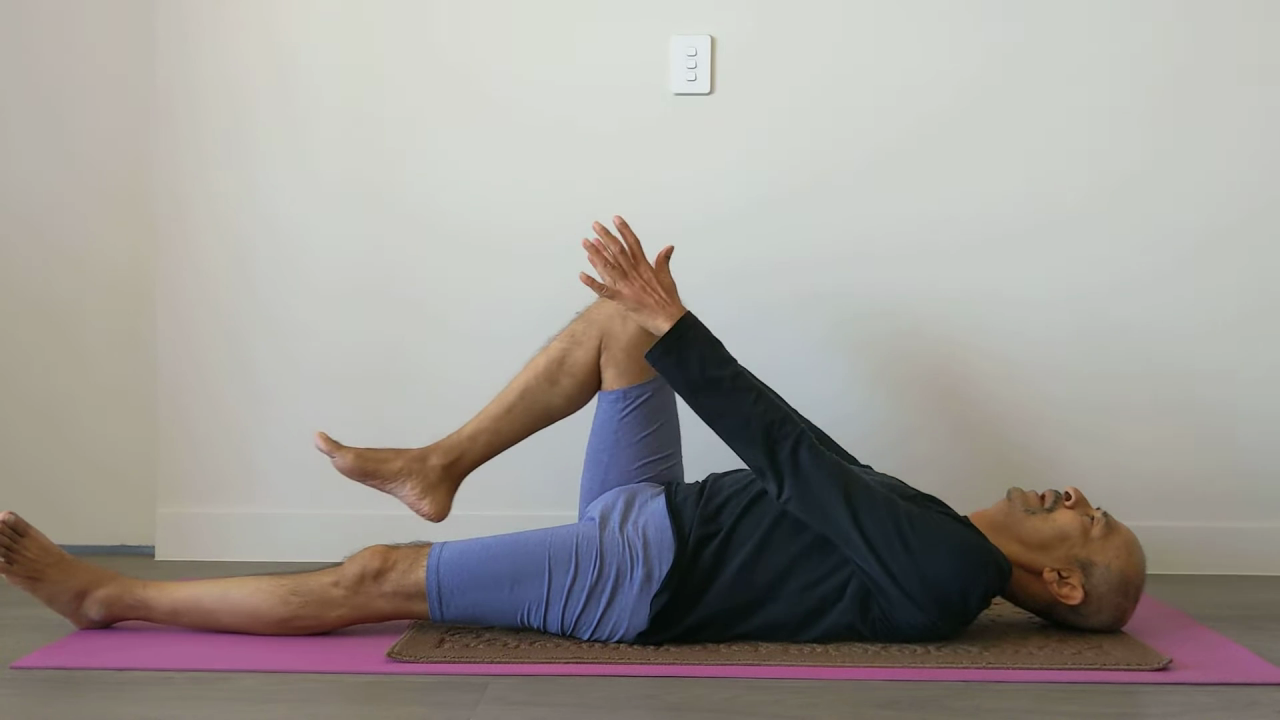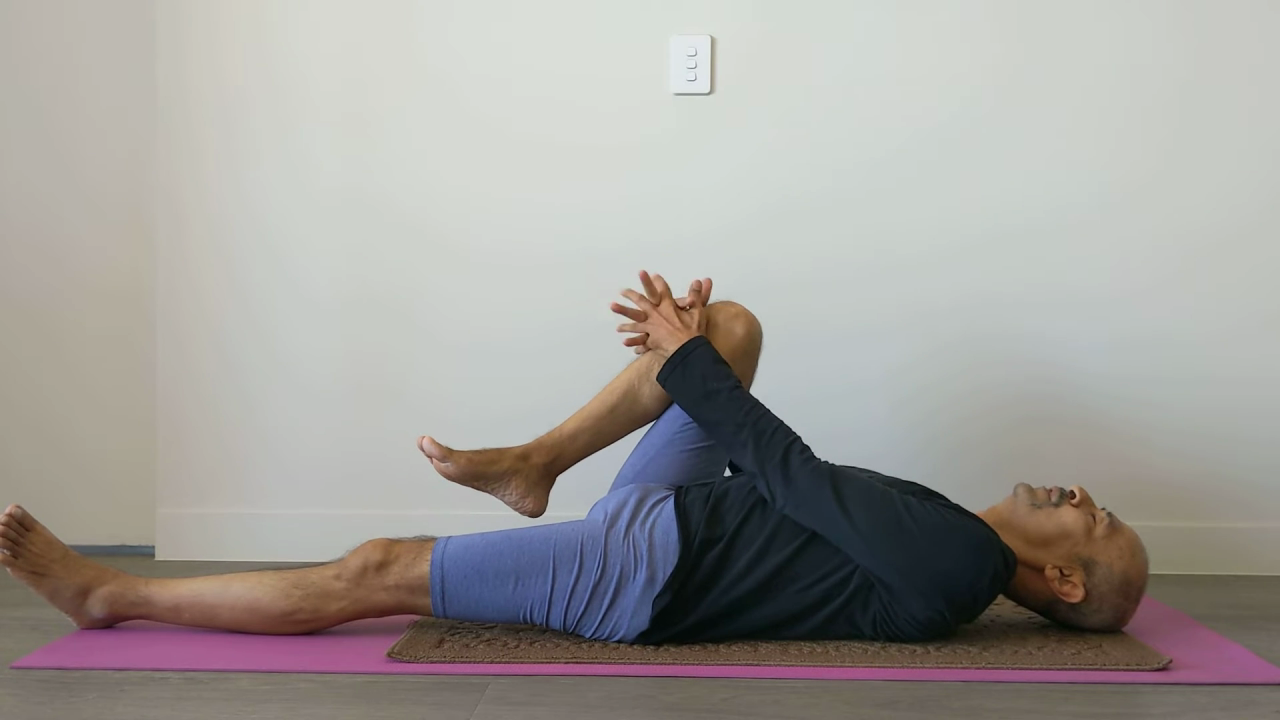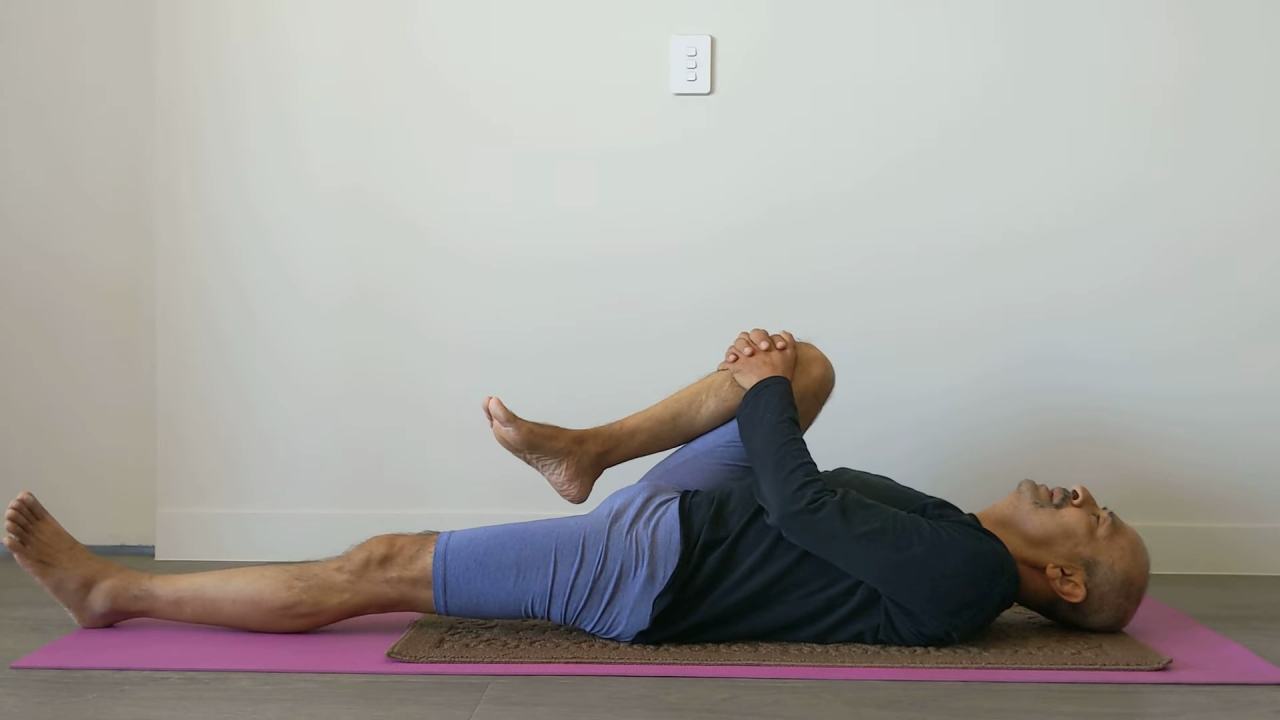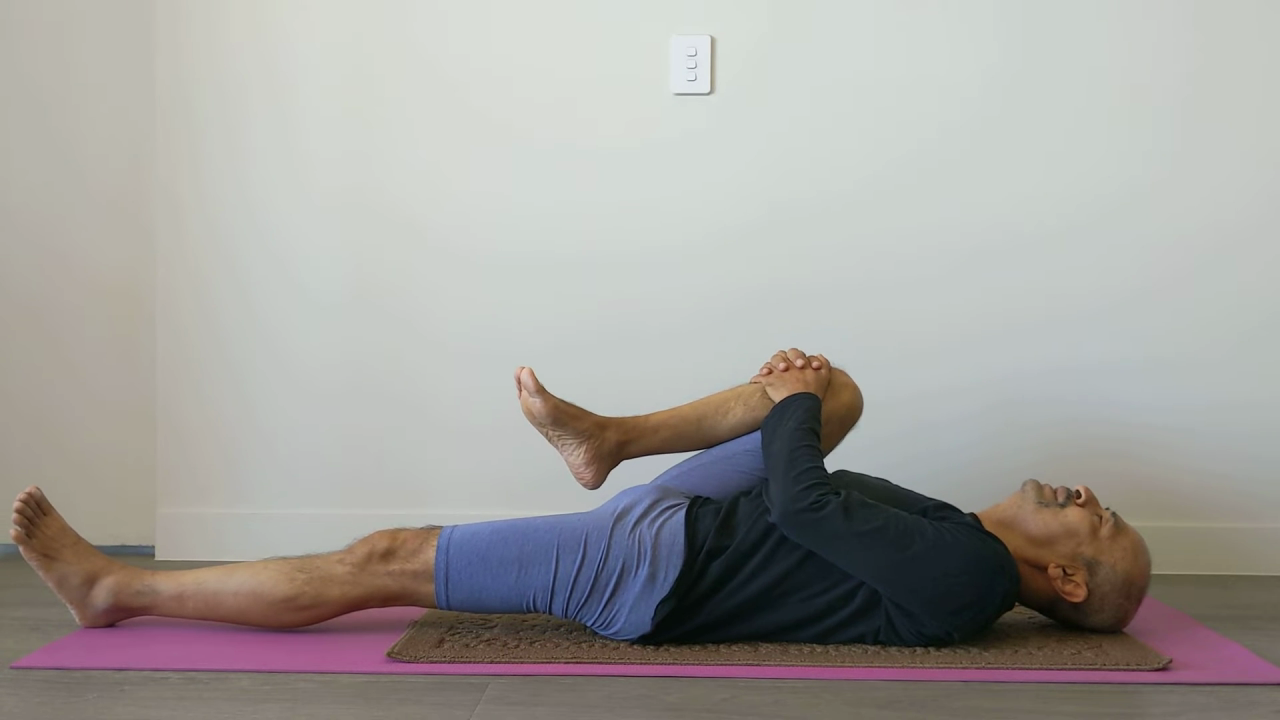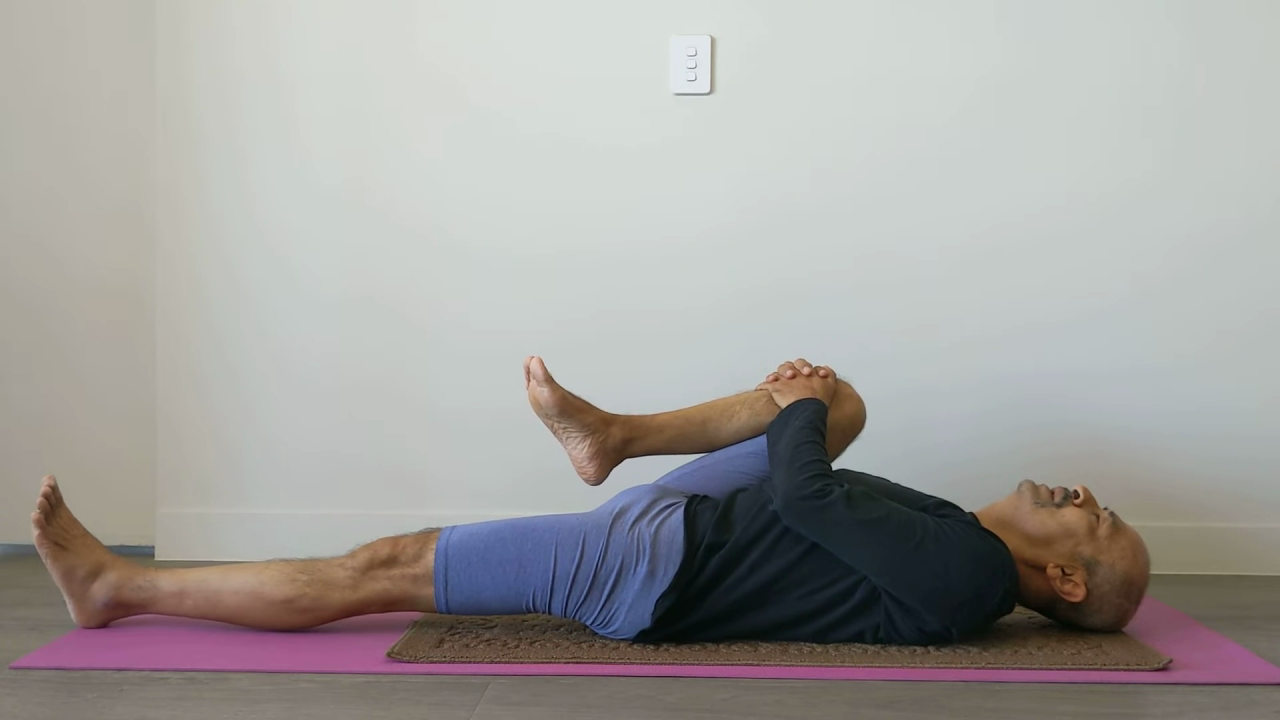
dt=1s
person 1, frame 1
left shoulder: (943, 573)
right shoulder: (932, 536)
left elbow: (788, 458)
right elbow: (806, 468)
left wrist: (670, 327)
right wrist: (659, 324)
left hip: (634, 578)
right hip: (653, 518)
left knee: (369, 582)
right knee: (611, 325)
left ankle: (110, 600)
right ankle: (432, 469)
person 1, frame 2
left shoulder: (954, 563)
right shoulder: (942, 543)
left elbow: (790, 477)
right elbow: (801, 497)
left wrist: (680, 357)
right wrist: (691, 348)
left hip: (640, 572)
right hip: (665, 519)
left knee: (373, 572)
right knee: (731, 328)
left ankle: (111, 594)
right ankle: (533, 465)
person 1, frame 3
left shoulder: (963, 573)
right shoulder: (955, 546)
left elbow: (799, 508)
right elbow: (824, 506)
left wrist: (761, 389)
right wrist: (774, 379)
left hip: (646, 572)
right hip: (674, 521)
left knee: (377, 568)
right knee: (804, 364)
left ankle: (111, 590)
right ankle: (584, 451)
person 1, frame 4
left shoulder: (964, 575)
right shoulder: (961, 544)
left elbow: (799, 508)
left wrist: (789, 404)
right wrist: (804, 398)
left hip: (647, 569)
right hip: (678, 523)
left knee: (382, 563)
right knee: (834, 393)
left ankle: (117, 589)
right ankle: (606, 439)
person 1, frame 5
left shoulder: (961, 574)
right shoulder: (962, 544)
left elbow: (800, 500)
left wrist: (794, 413)
right wrist: (808, 407)
left hip: (648, 568)
right hip: (679, 518)
left knee: (382, 568)
right knee: (839, 404)
left ankle: (120, 585)
right ankle: (611, 435)
